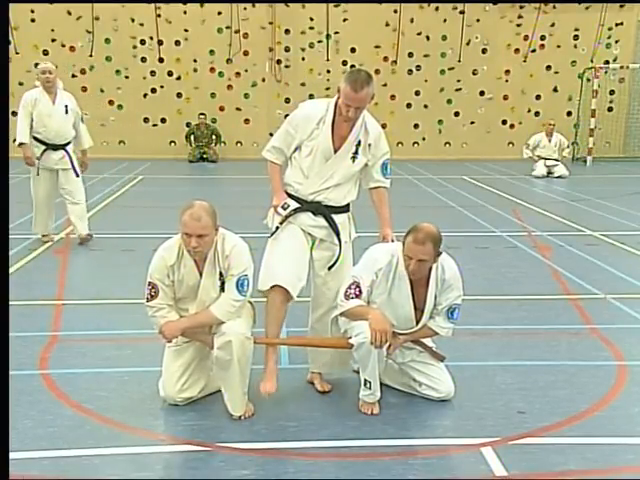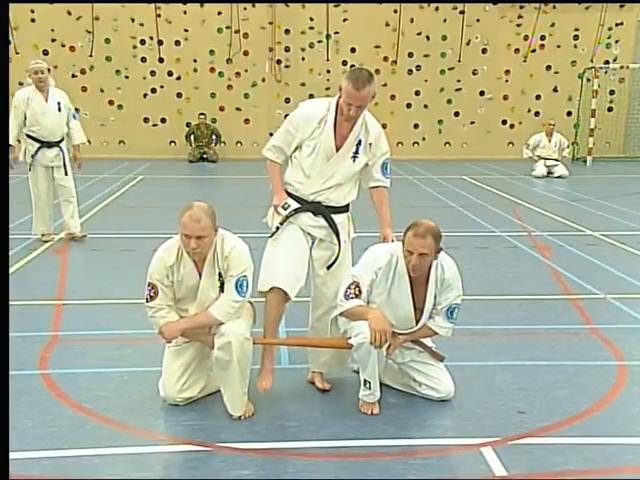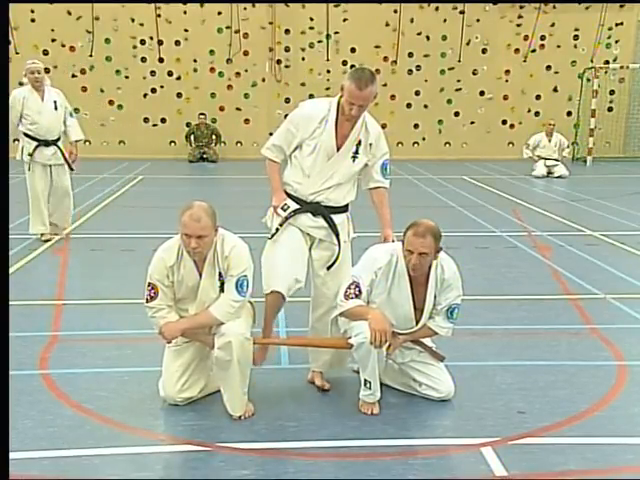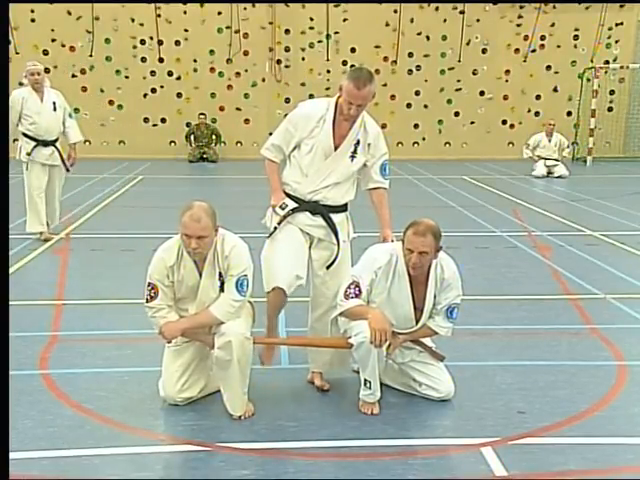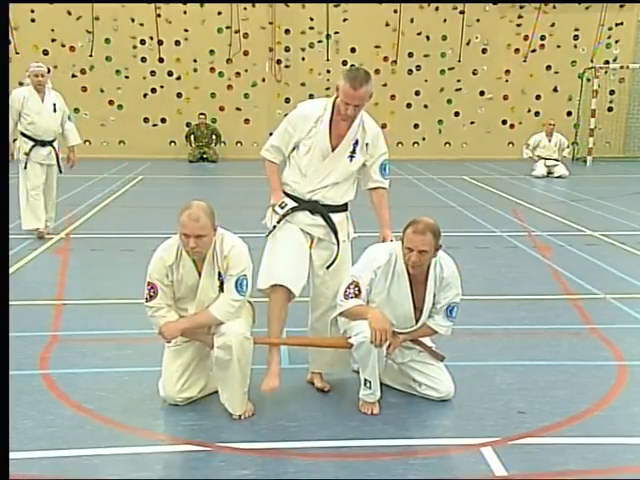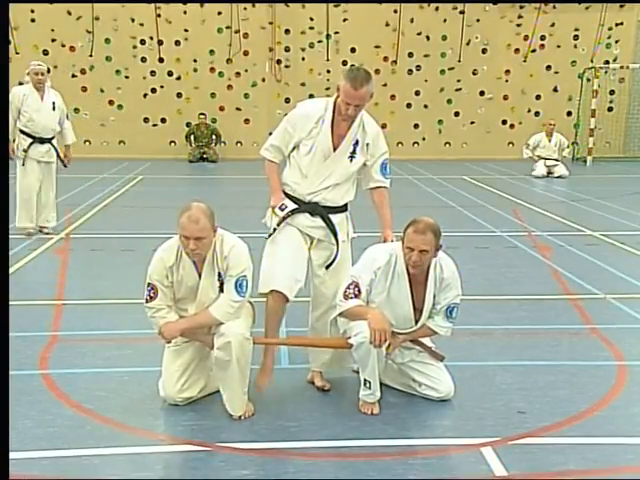
dt=0.2s
person 1, frame 1
left shoulder: (373, 133)
right shoulder: (308, 113)
left elbow: (377, 181)
right elbow: (274, 153)
left wrist: (385, 226)
right wrist: (278, 195)
left hip: (335, 220)
right hip: (294, 210)
left knee: (331, 297)
right knee: (281, 282)
left ankle: (318, 368)
right ankle: (270, 359)
person 1, frame 2
left shoulder: (373, 133)
right shoulder: (309, 112)
left elbow: (377, 181)
right elbow: (274, 152)
left wrist: (386, 226)
right wrist: (279, 194)
left hip: (335, 219)
right hip: (294, 210)
left knee: (331, 297)
right knee: (280, 282)
left ankle: (318, 368)
right ankle: (268, 357)
person 1, frame 3
left shoulder: (373, 134)
right shoulder: (309, 112)
left elbow: (377, 182)
right elbow: (273, 151)
left wrist: (386, 227)
right wrist: (278, 194)
left hip: (335, 219)
right hip: (293, 211)
left knee: (331, 296)
right knee: (280, 284)
left ankle: (319, 367)
right ankle: (266, 335)
person 1, frame 4
left shoulder: (371, 134)
right shoulder: (308, 112)
left elbow: (376, 182)
right elbow: (272, 151)
left wrist: (386, 228)
right wrist: (276, 194)
left hip: (333, 219)
right hip: (292, 211)
left knee: (330, 296)
right knee: (281, 281)
left ankle: (318, 367)
right ankle: (270, 331)
person 1, frame 5
left shoulder: (371, 133)
right shoulder: (306, 113)
left elbow: (376, 182)
right elbow: (272, 153)
left wrist: (385, 228)
right wrist: (276, 194)
left hip: (334, 219)
right hip: (293, 210)
left knee: (330, 296)
right knee: (282, 281)
left ankle: (318, 368)
right ankle: (273, 359)
person 1, frame 6
left shoulder: (371, 133)
right shoulder: (306, 113)
left elbow: (377, 182)
right elbow: (272, 153)
left wrist: (387, 228)
right wrist: (276, 195)
left hip: (333, 220)
right hip: (292, 212)
left knee: (330, 297)
right knee: (279, 284)
left ankle: (318, 367)
right ankle: (268, 355)
person 2, frame 1
left shoulder: (235, 249)
right shoulder: (165, 255)
left elbow: (232, 304)
right elbow: (158, 309)
left wrist: (182, 324)
right wrist: (208, 340)
left hip: (228, 315)
right hip: (186, 328)
left knee: (234, 337)
right knee: (174, 394)
left ankle: (239, 399)
right ankle: (219, 369)
person 2, frame 2
left shoulder: (235, 249)
right shoulder: (165, 256)
left elbow: (231, 304)
right elbow: (158, 310)
left wrist: (182, 325)
right wrist: (207, 340)
left hip: (227, 315)
right hip: (186, 328)
left knee: (233, 337)
right knee: (174, 394)
left ankle: (239, 399)
right ankle: (220, 370)
person 2, frame 3
left shoulder: (235, 249)
right shoulder: (165, 256)
left elbow: (232, 305)
right elbow: (158, 310)
left wrist: (182, 325)
right wrist: (207, 340)
left hip: (227, 315)
right hip: (186, 328)
left knee: (234, 337)
right knee: (174, 394)
left ankle: (238, 399)
right ankle: (221, 371)
person 2, frame 4
left shoulder: (235, 249)
right shoulder: (165, 256)
left elbow: (231, 304)
right elbow: (158, 310)
left wrist: (182, 324)
right wrist: (207, 340)
left hip: (227, 315)
right hip: (185, 328)
left knee: (234, 337)
right knee: (173, 394)
left ankle: (238, 399)
right ankle: (219, 369)
person 2, frame 5
left shoulder: (234, 249)
right shoulder: (164, 255)
left elbow: (231, 304)
right elbow: (158, 310)
left wrist: (181, 325)
right wrist: (207, 340)
left hip: (227, 315)
right hip: (185, 327)
left knee: (233, 337)
right knee: (174, 394)
left ankle: (238, 399)
right ankle: (219, 369)
person 2, frame 6
left shoulder: (234, 249)
right shoulder: (164, 256)
left elbow: (231, 304)
right elbow: (158, 310)
left wrist: (181, 325)
right wrist: (207, 340)
left hip: (227, 315)
right hip: (185, 327)
left knee: (233, 337)
right knee: (174, 394)
left ankle: (238, 399)
right ankle: (219, 369)
person 3, frame 1
left shoulder: (448, 272)
right shoulder: (379, 257)
left elbow: (442, 323)
right elbow: (345, 304)
left wrist: (403, 338)
right wrist: (373, 314)
left hip: (411, 340)
right hip: (373, 326)
left knee: (443, 391)
right knee: (368, 334)
left ankle: (377, 369)
right ankle: (369, 394)
person 3, frame 2
left shoulder: (448, 271)
right shoulder: (378, 257)
left elbow: (442, 322)
right elbow: (345, 303)
left wrist: (403, 338)
right wrist: (373, 314)
left hip: (411, 340)
right hip: (371, 325)
left knee: (443, 391)
right knee: (368, 335)
left ankle: (376, 369)
right ankle: (369, 394)
person 3, frame 3
left shoulder: (448, 271)
right shoulder: (378, 257)
left elbow: (442, 322)
right elbow: (345, 304)
left wrist: (403, 338)
right wrist: (373, 314)
left hip: (411, 340)
right hip: (372, 325)
left knee: (443, 391)
right knee: (368, 336)
left ankle: (378, 369)
right ankle: (369, 394)
person 3, frame 4
left shoulder: (447, 271)
right shoulder: (378, 257)
left elbow: (441, 322)
right elbow: (345, 304)
left wrist: (403, 338)
right wrist: (373, 313)
left hip: (411, 340)
right hip: (371, 325)
left knee: (443, 390)
right knee: (368, 335)
left ankle: (377, 369)
right ankle: (369, 394)
person 3, frame 5
left shoulder: (447, 270)
right shoulder: (378, 256)
left elbow: (441, 321)
right elbow: (345, 304)
left wrist: (403, 337)
right wrist: (373, 313)
left hip: (411, 339)
right hip: (371, 324)
left knee: (443, 391)
right knee: (368, 334)
left ankle: (377, 369)
right ankle: (369, 394)
person 3, frame 6
left shoulder: (446, 270)
right shoulder: (377, 257)
left elbow: (441, 322)
right elbow: (345, 304)
left wrist: (402, 338)
right wrist: (373, 313)
left hip: (411, 340)
right hip: (370, 324)
left knee: (443, 391)
right knee: (368, 335)
left ankle: (377, 369)
right ankle: (369, 394)
person 4, frame 1
left shoulder: (68, 98)
right shoulder: (30, 97)
left elbow: (79, 126)
right elbow: (23, 125)
left wrist: (84, 153)
right wrist: (26, 148)
left hip: (65, 154)
right hip: (41, 153)
left knee: (75, 193)
right knee: (42, 196)
left ankle: (82, 231)
right ankle: (45, 230)
person 4, frame 2
left shoulder: (61, 95)
right shoulder: (22, 96)
left elbow: (72, 122)
right elbow: (15, 123)
left wrist: (76, 149)
right wrist: (13, 149)
left hip: (59, 150)
right hip: (35, 151)
left knee: (68, 190)
right knee: (41, 194)
left ankle: (73, 229)
right ankle: (44, 230)
person 4, frame 3
left shoulder: (57, 94)
right shoulder: (19, 95)
left elbow: (69, 120)
right elbow: (11, 123)
left wrist: (73, 145)
left hip: (56, 148)
right hip: (33, 150)
left knee: (63, 188)
right knee: (38, 192)
left ankle: (57, 223)
right ankle: (43, 229)
person 4, frame 4
left shoulder: (56, 95)
right shoulder: (18, 96)
left elbow: (68, 121)
right elbow: (11, 123)
left wrist: (72, 148)
left hip: (54, 149)
right hip: (32, 150)
left knee: (54, 191)
right knee: (35, 190)
left ankle: (47, 221)
right ankle: (41, 228)
person 4, frame 5
left shoulder: (56, 97)
right shoulder: (19, 95)
left elbow: (67, 124)
right elbow: (11, 121)
left wrist: (71, 150)
right wrist: (9, 145)
left hip: (50, 149)
right hip: (29, 149)
left knee: (49, 190)
right knee: (33, 188)
left ankle: (45, 223)
right ankle: (38, 225)
person 4, frame 6
left shoulder: (55, 96)
right shoulder: (19, 92)
left elbow: (64, 122)
right elbow: (11, 119)
left wrist: (67, 148)
right wrist: (10, 142)
left hip: (49, 147)
right hip: (28, 146)
left knee: (48, 188)
right knee: (28, 187)
left ankle: (44, 222)
right ankle: (28, 223)
